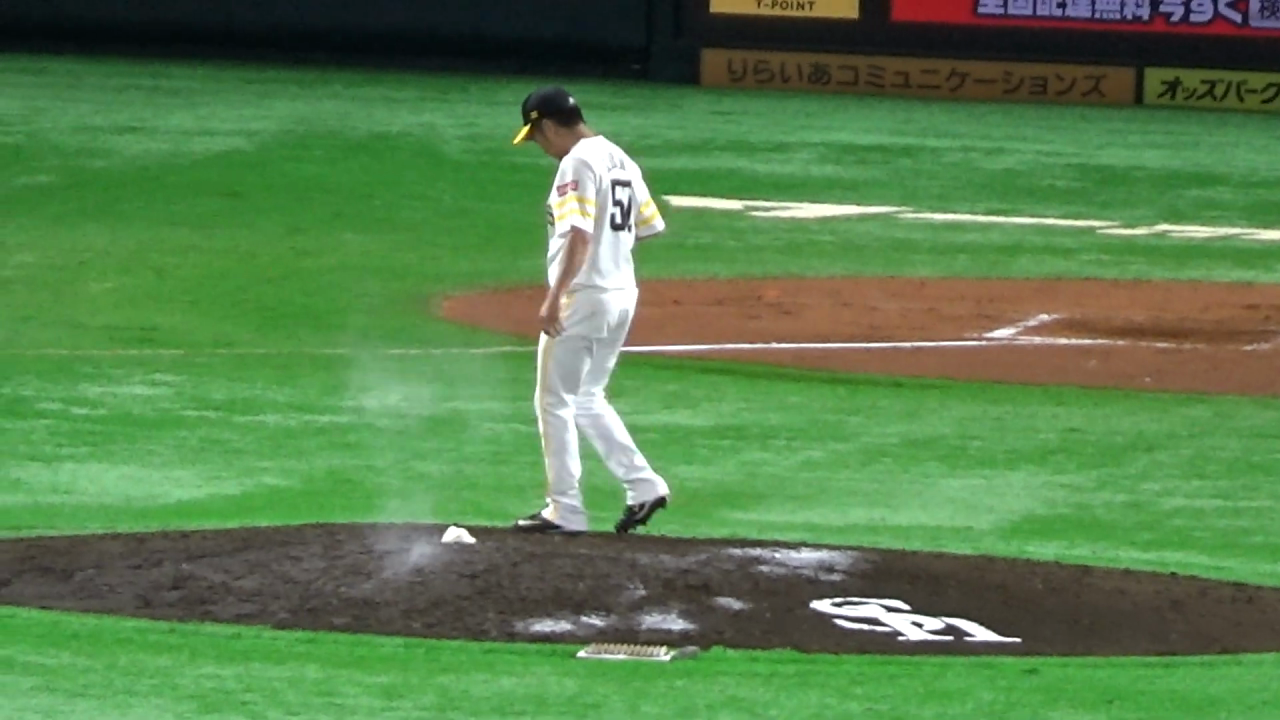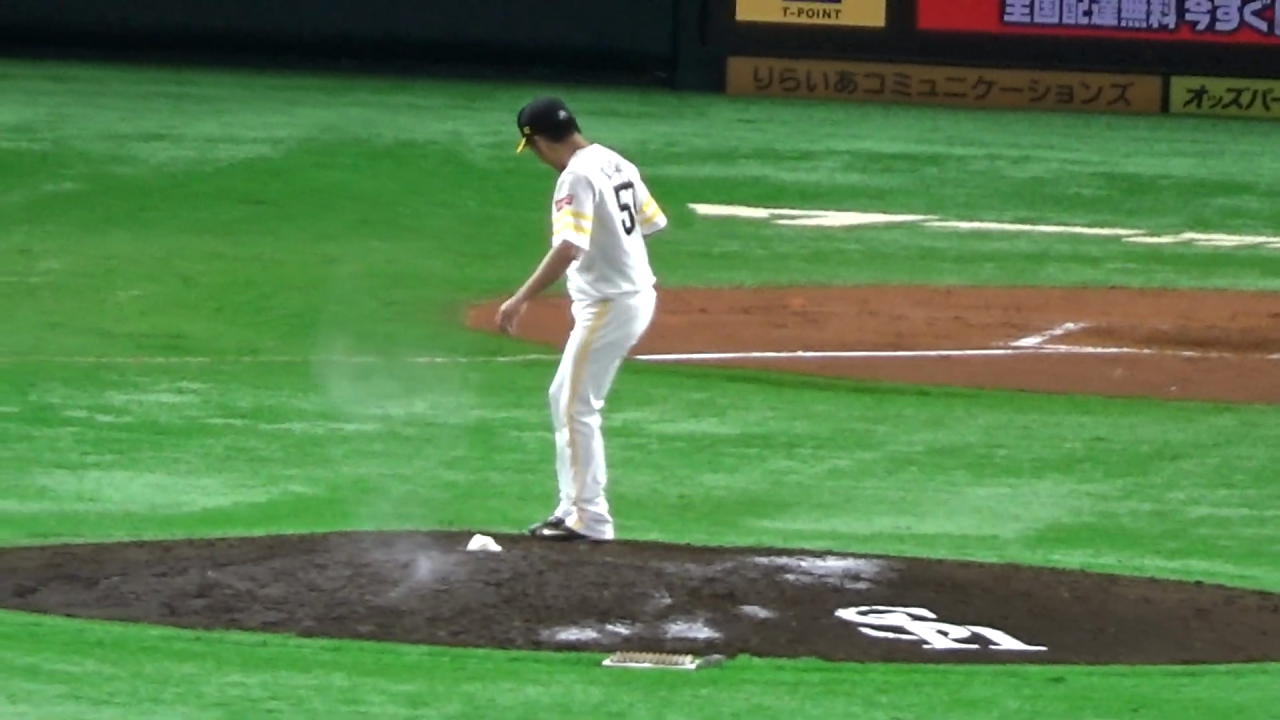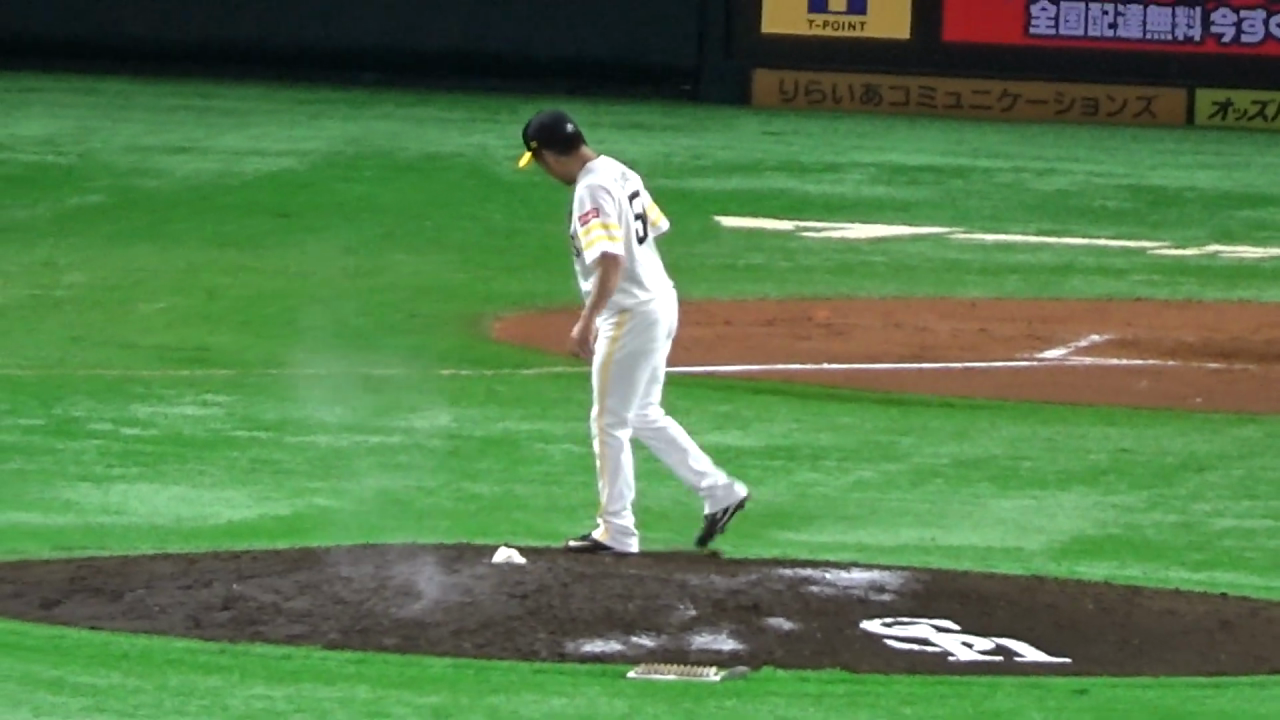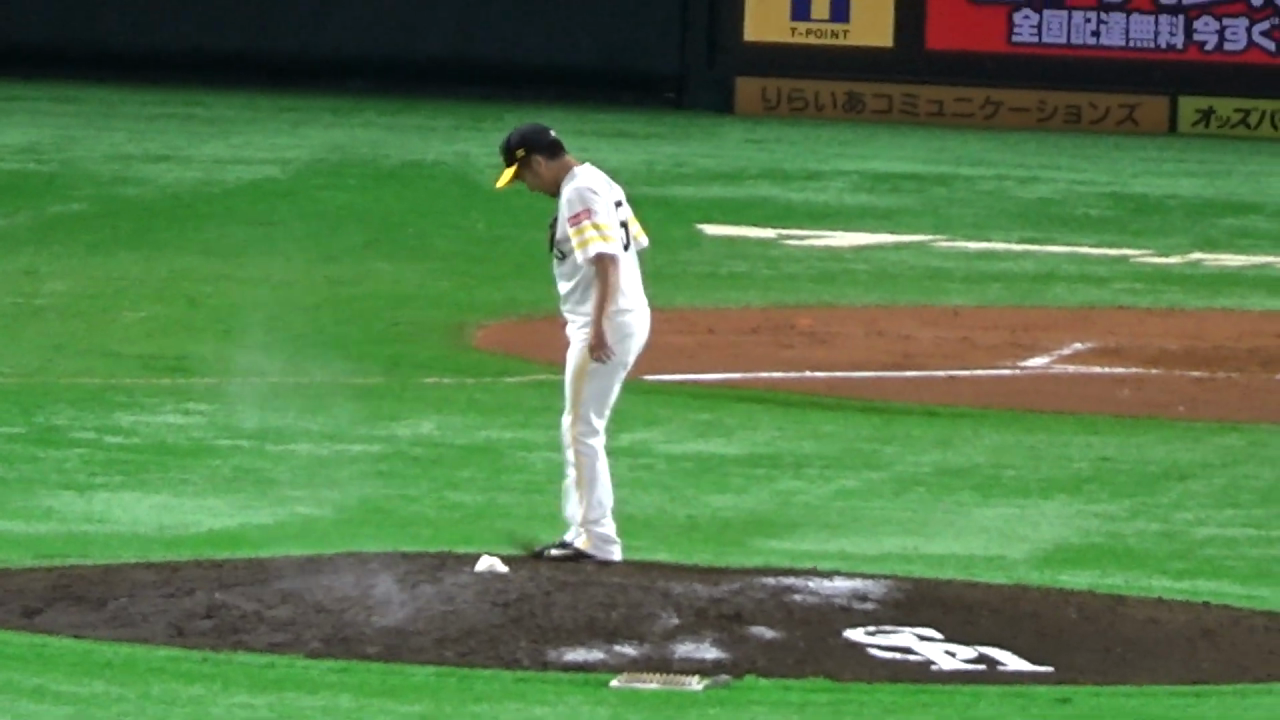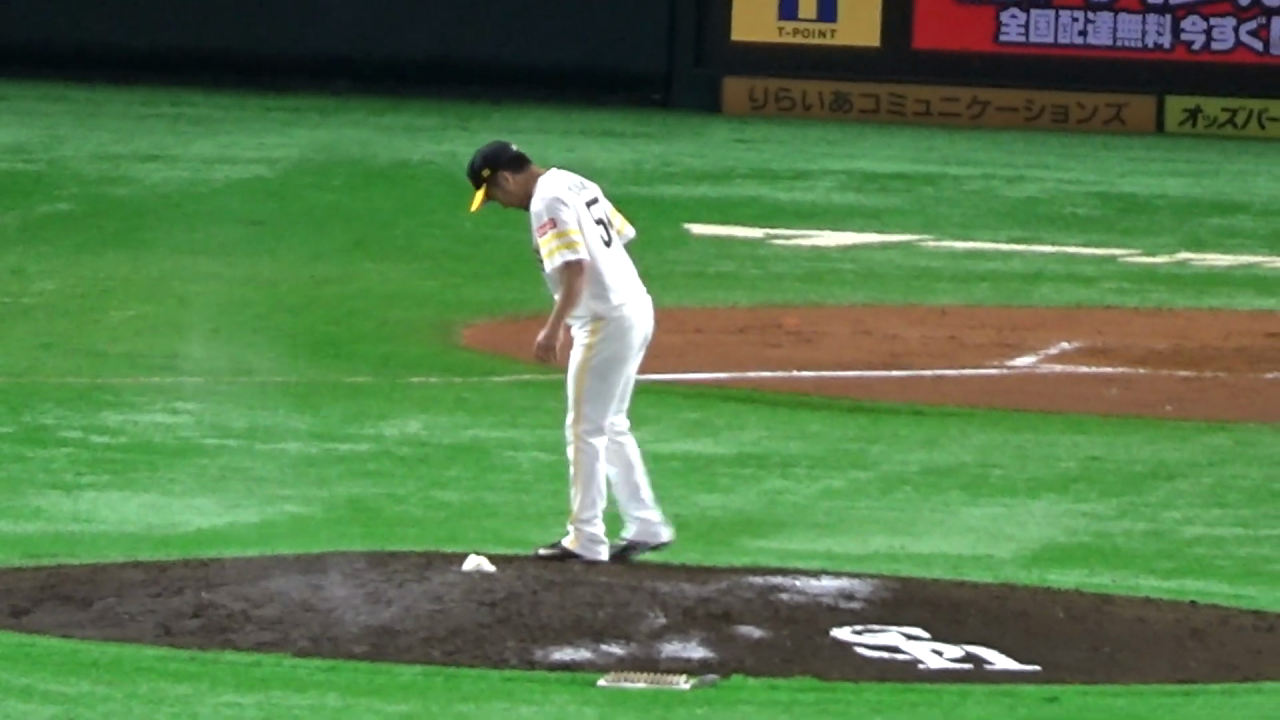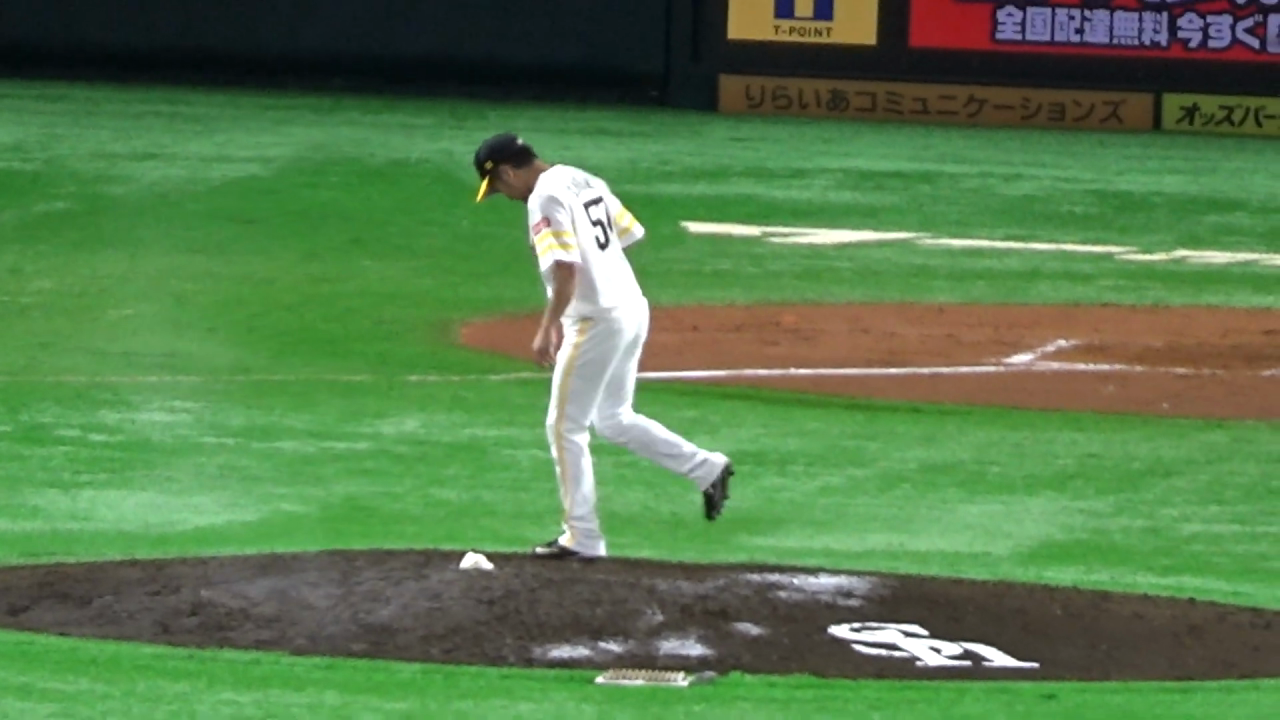
dt=0.3s
person 1, frame 1
left shoulder: (577, 163)
right shoulder: (622, 160)
left elbow: (578, 237)
right elbow: (649, 227)
left wrist: (554, 296)
left hip: (585, 295)
right hip: (622, 295)
left knee: (554, 401)
right knee: (587, 401)
left ankle: (566, 511)
right ankle: (642, 485)
person 1, frame 2
left shoulder: (576, 175)
right shoulder: (618, 164)
left elbow: (567, 250)
right elbow: (653, 223)
left wrist: (521, 298)
left hip: (610, 305)
right hip: (634, 298)
left knee: (579, 410)
right knee: (565, 398)
left ankle: (591, 519)
right ankle: (574, 508)
person 1, frame 3
left shoulder: (590, 189)
right shoulder: (619, 172)
left elbow: (610, 260)
right elbow: (656, 228)
left wrist: (586, 320)
left hip: (632, 315)
right hip: (656, 306)
left knee: (609, 424)
right knee: (644, 416)
left ankle: (616, 533)
right ankle: (719, 490)
person 1, frame 4
left shoulder: (579, 191)
right shoulder: (598, 182)
left elbow: (605, 259)
right elbow: (636, 244)
left wrist: (599, 323)
left hip: (610, 323)
right hip: (628, 317)
left knee: (581, 430)
right knee: (584, 428)
left ankle: (597, 541)
right ankle: (583, 531)
person 1, frame 5
left shoulder: (546, 202)
right shoulder: (576, 184)
left elbow: (576, 266)
right elbow: (622, 236)
left wrist: (554, 326)
left hip: (607, 321)
right hip: (635, 310)
left knee: (585, 432)
right knee: (608, 426)
left ankle: (586, 540)
right ankle: (645, 524)
person 1, frame 6
left shoulder: (543, 198)
right shoulder: (584, 179)
left elbow: (567, 268)
right elbow: (630, 234)
left wrist: (548, 328)
left hip: (599, 320)
right hip: (631, 310)
left knee: (565, 427)
right knee: (613, 418)
left ankle: (583, 537)
right ankle: (705, 468)
